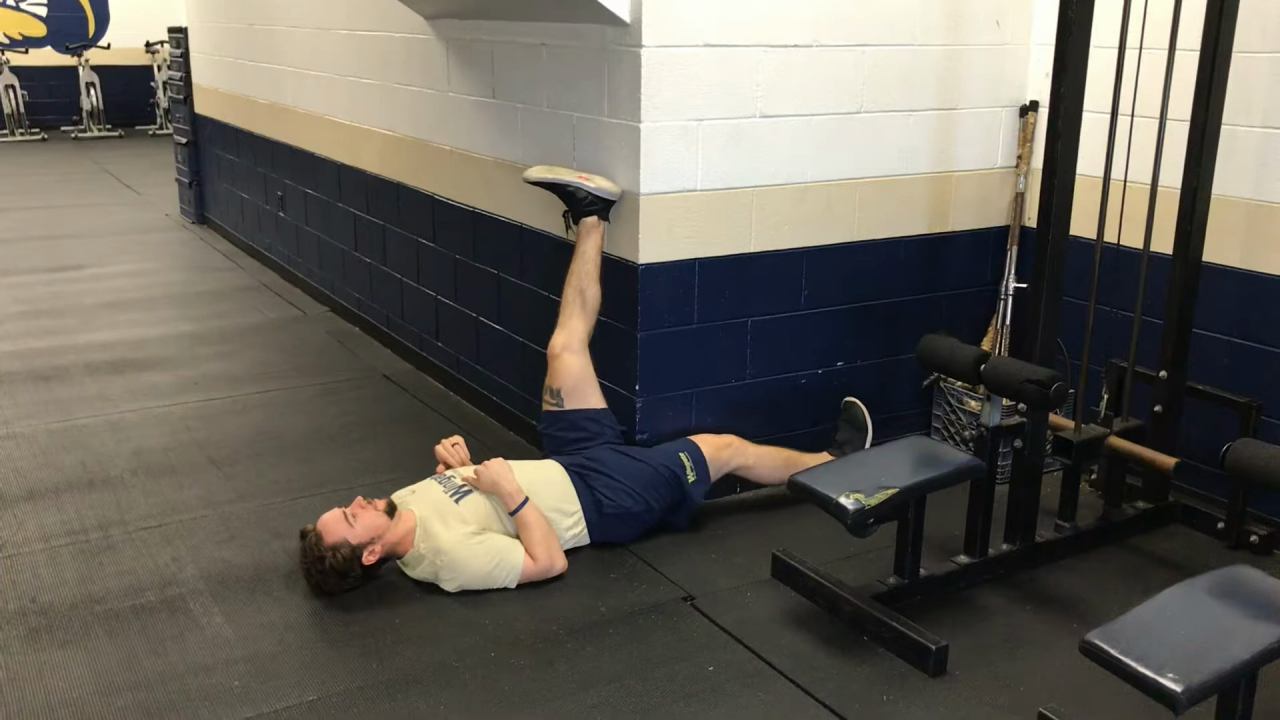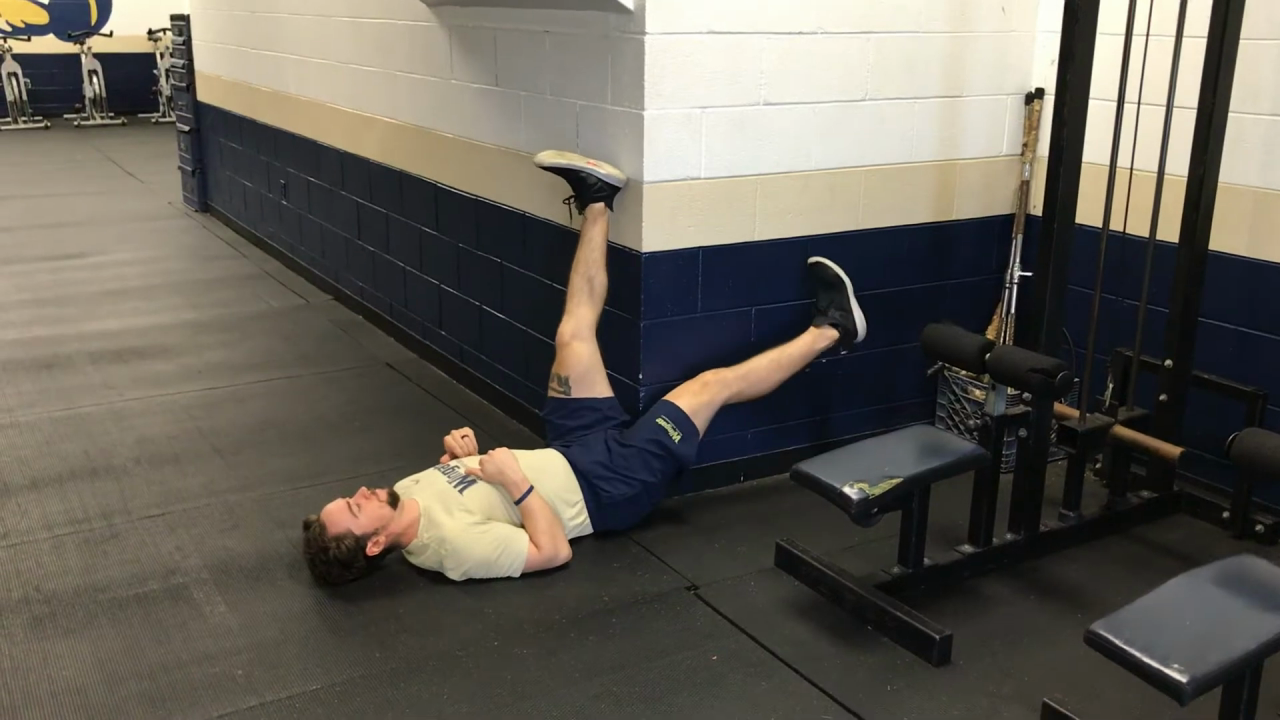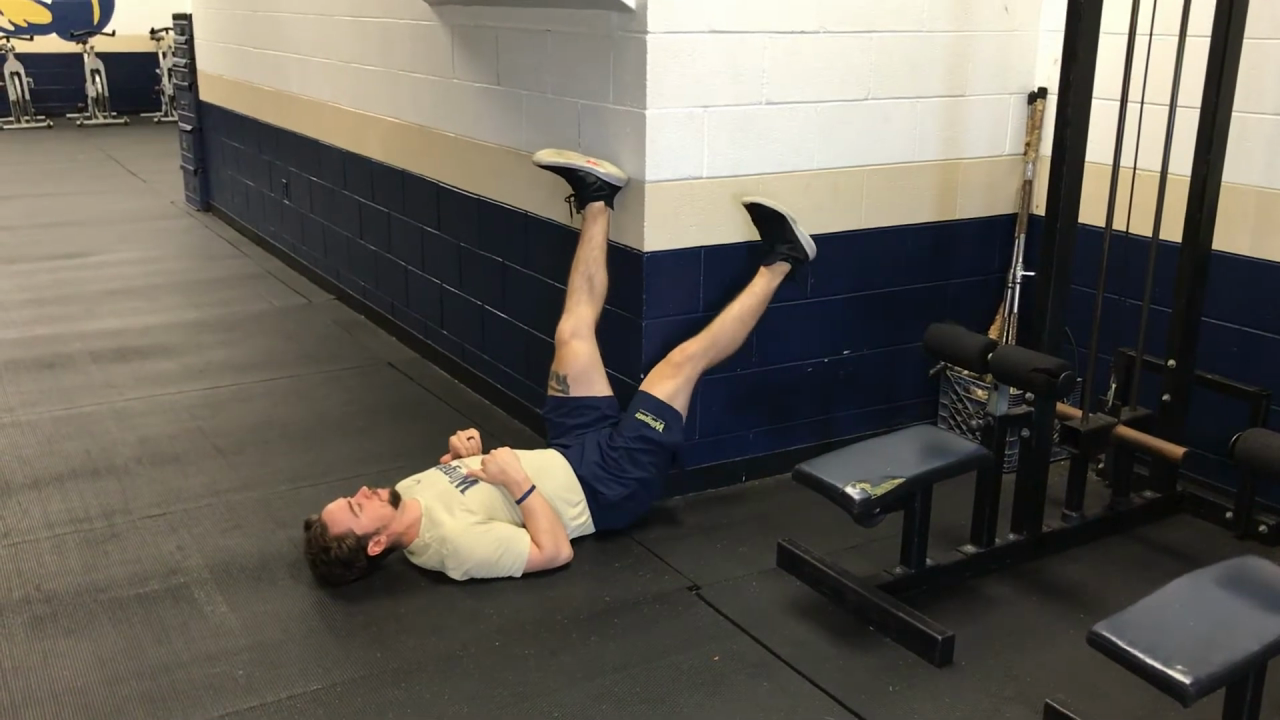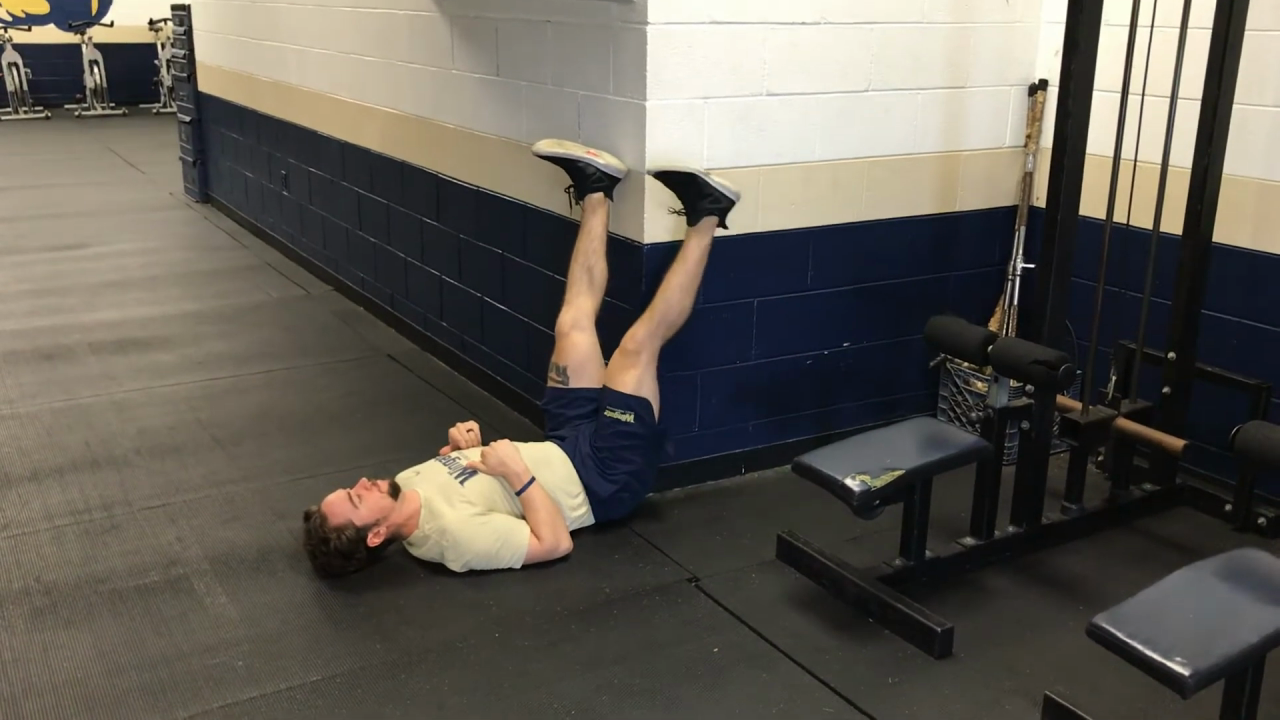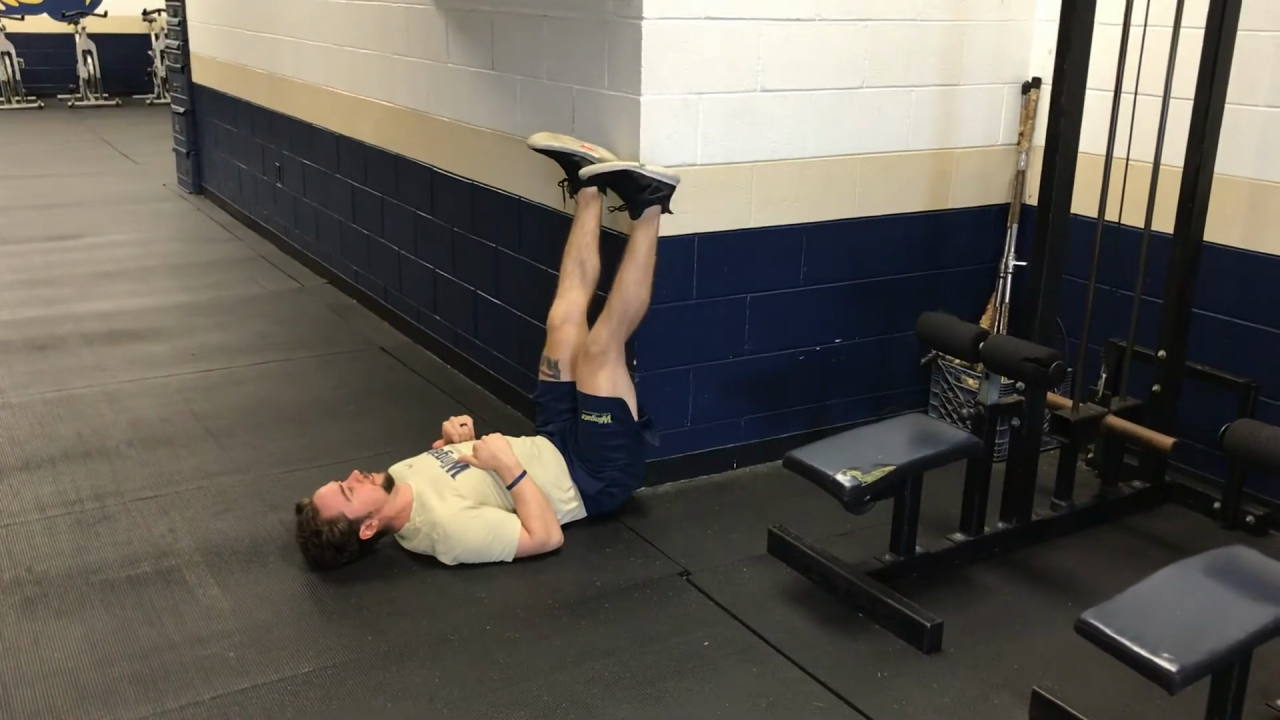
dt=1s
person 1, frame 1
left shoulder: (402, 510)
right shoulder: (447, 558)
right elbow: (549, 562)
left wrist: (455, 465)
right wrist: (509, 491)
left hip: (569, 465)
right hip: (601, 498)
left knee: (565, 346)
right knee: (728, 447)
left ankle: (589, 216)
right ankle: (836, 463)
person 1, frame 2
left shoulder: (409, 496)
right shoulder: (449, 547)
right elbow: (552, 552)
left wrist: (460, 455)
right wrist: (514, 480)
left hip: (573, 454)
right hip: (607, 486)
right knee: (715, 383)
left ankle: (595, 203)
right ankle: (830, 329)
person 1, frame 3
left shoulder: (409, 496)
right shoulder: (451, 546)
right elbow: (554, 552)
left wrist: (463, 456)
right wrist: (517, 481)
left hip: (573, 454)
right hip: (610, 485)
right knee: (684, 359)
left ankle: (596, 201)
right ankle: (776, 264)
person 1, frame 4
left shoulder: (410, 486)
right shoulder: (450, 537)
right elbow: (554, 543)
left wrist: (463, 449)
right wrist: (516, 472)
left hip: (567, 449)
right hip: (605, 480)
right knee: (636, 346)
left ankle: (594, 192)
right ankle: (703, 219)
person 1, frame 5
left shoulder: (400, 479)
right shoulder: (441, 529)
right elbow: (546, 537)
left wrist: (456, 441)
right wrist: (509, 466)
left hip: (555, 444)
right hip: (596, 476)
right knee: (601, 346)
left ankle: (590, 186)
right ankle: (647, 209)
